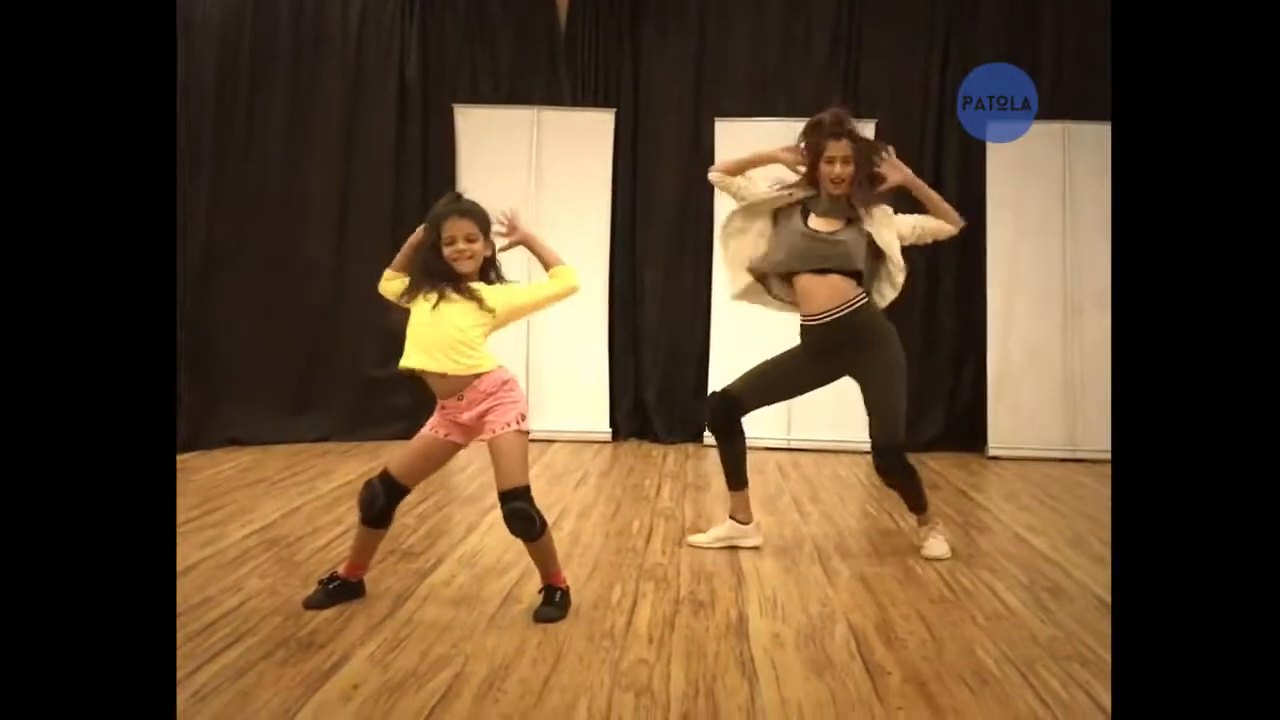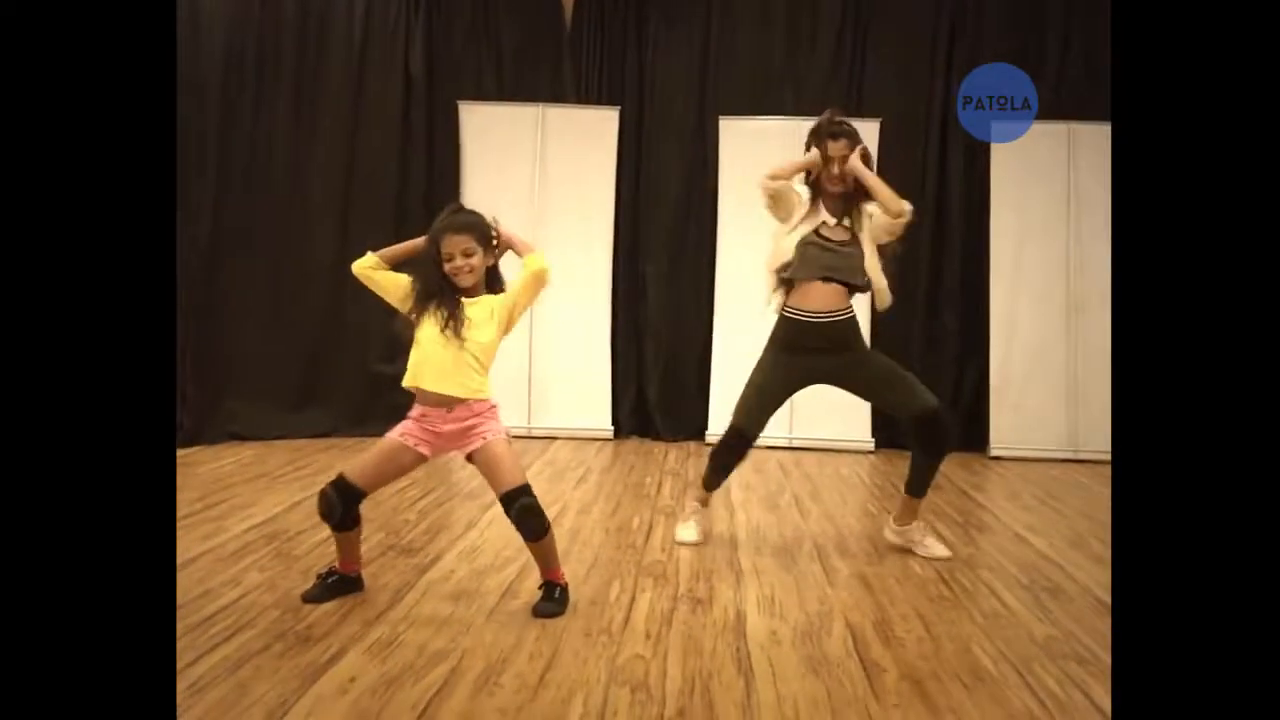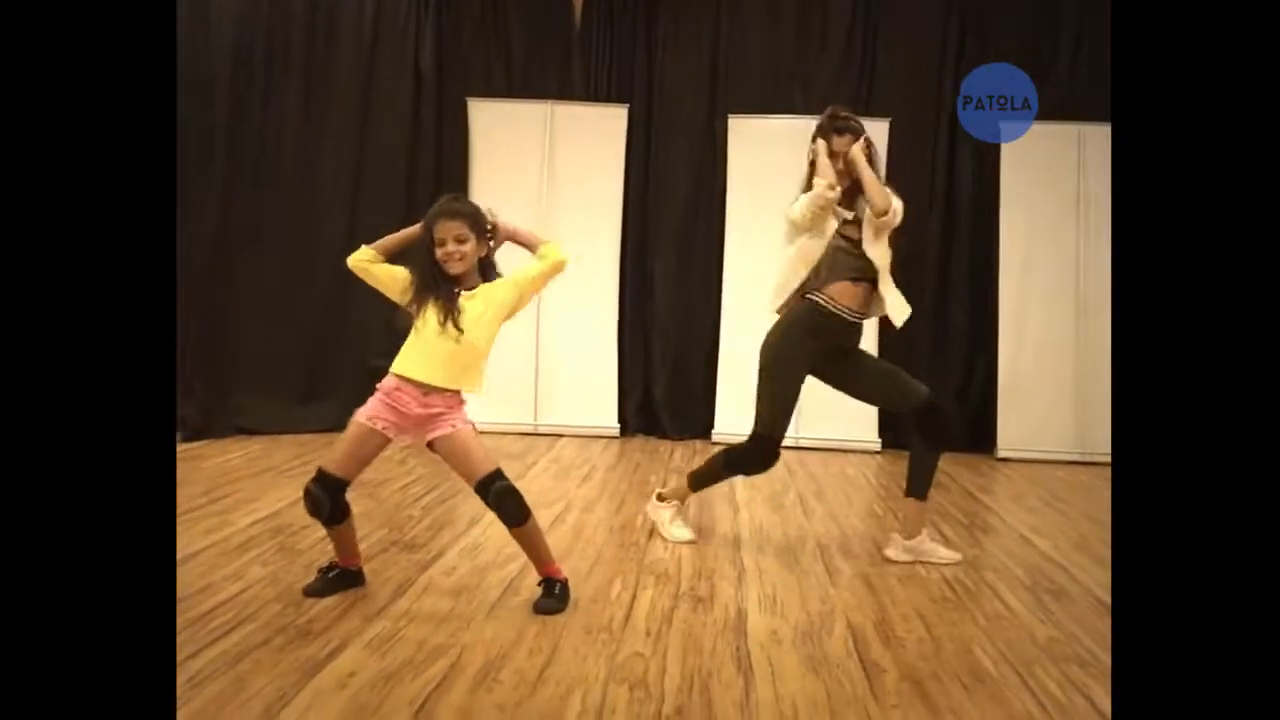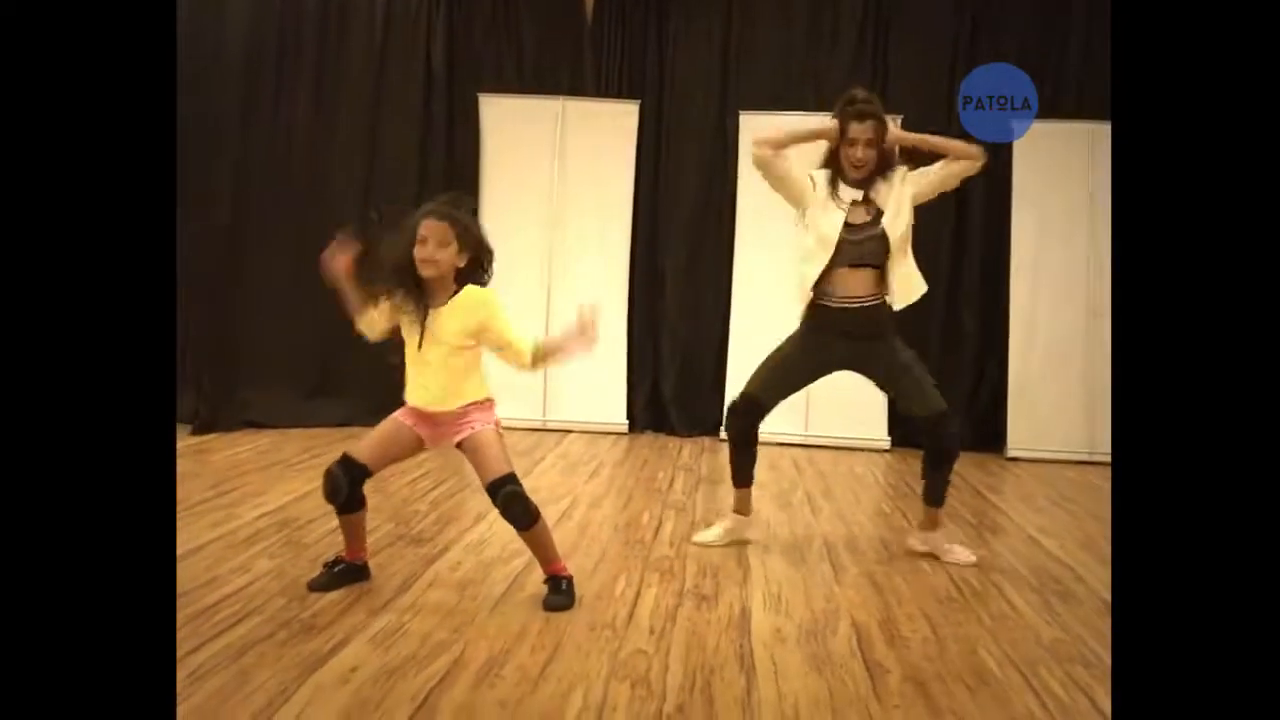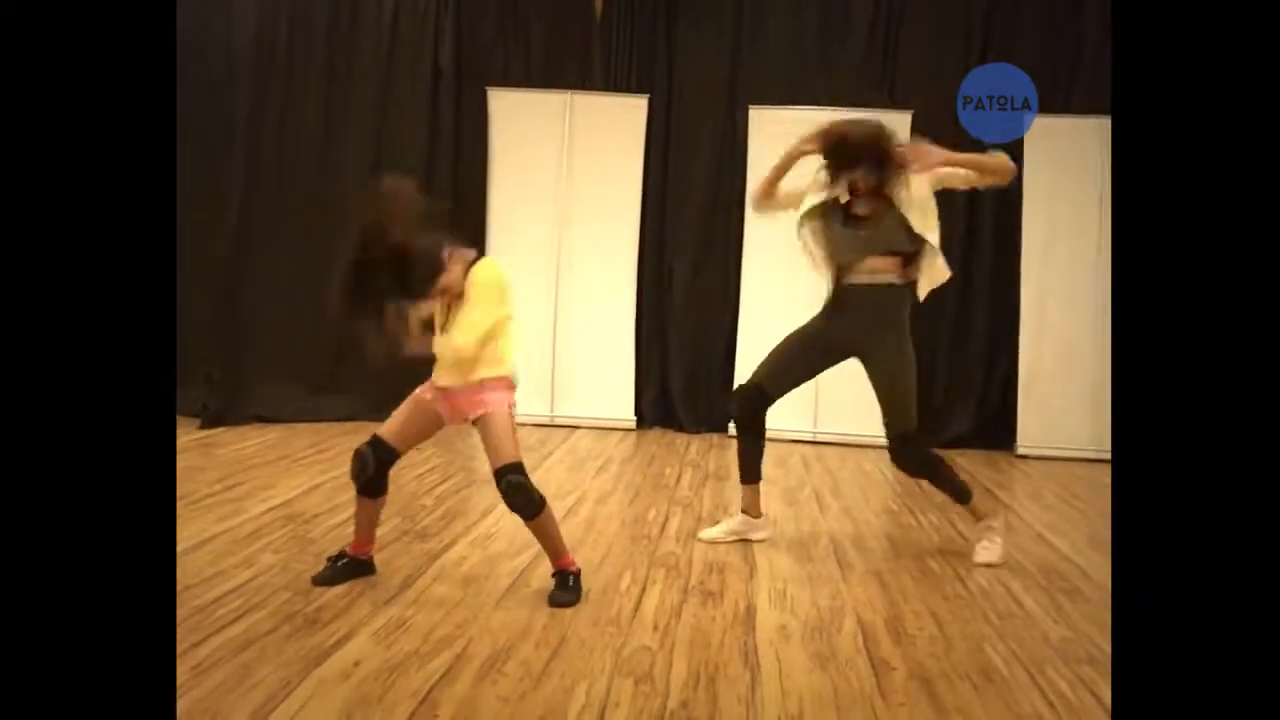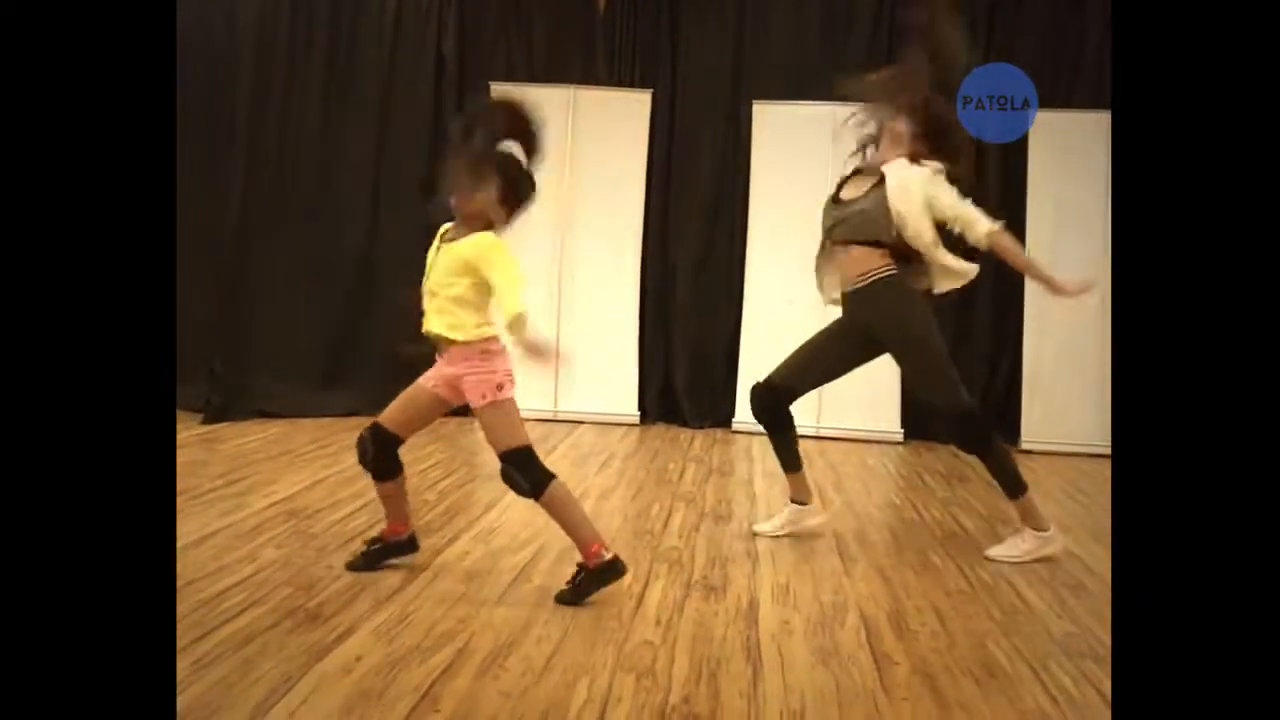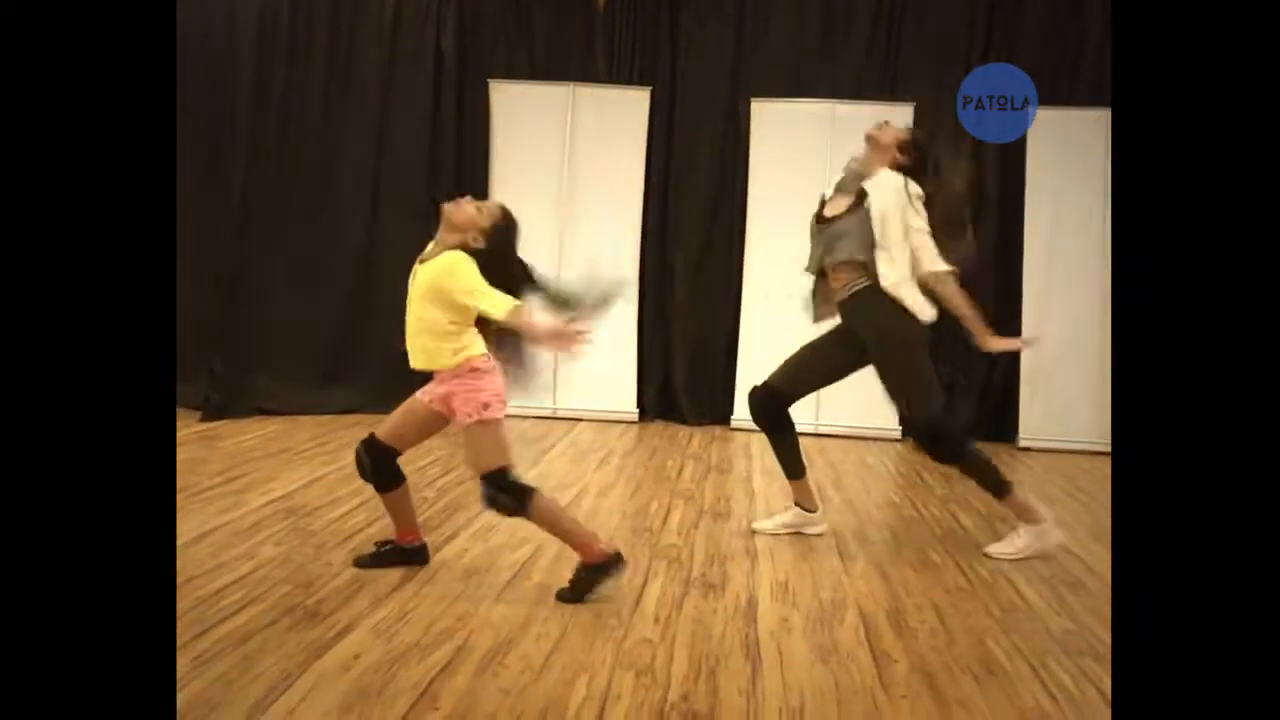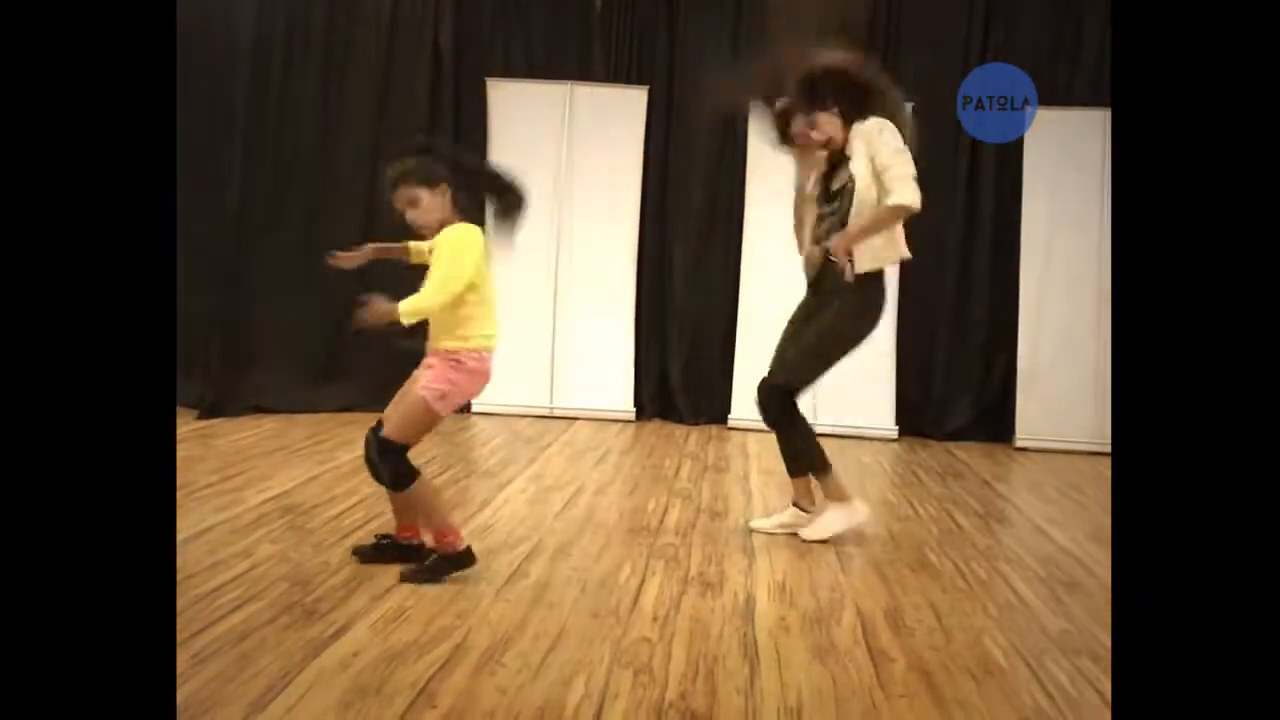
dt=0.2s
person 1, frame 1
left shoulder: (873, 217)
right shoulder: (785, 207)
left elbow: (952, 225)
right elbow: (718, 175)
left wrist: (909, 181)
right wrist: (775, 156)
left hip: (869, 338)
right hip: (816, 347)
left knee: (888, 455)
right knee: (721, 407)
left ankle: (928, 526)
right ankle: (742, 522)
person 1, frame 2
left shoulder: (869, 216)
right shoulder: (796, 205)
left elbow: (901, 214)
right elbow: (771, 182)
left wrist: (863, 171)
right wrist: (807, 161)
left hip: (846, 346)
right hip: (791, 344)
left knee: (931, 419)
right knee: (738, 437)
left ankle: (906, 523)
right ankle: (698, 506)
person 1, frame 3
left shoulder: (876, 210)
right shoulder: (810, 208)
left elbow: (886, 213)
right elbow: (827, 192)
left wrist: (861, 162)
right wrist: (821, 157)
left hip: (844, 346)
right hip: (801, 332)
left knee: (930, 411)
right knee: (760, 451)
left ankle: (910, 536)
right ankle: (671, 499)
person 1, frame 4
left shoulder: (900, 187)
right shoulder: (814, 189)
left elbow: (974, 158)
right elbow: (761, 152)
left wrist: (905, 139)
right wrist: (824, 131)
left hip: (877, 332)
right hip: (822, 328)
left knee: (938, 424)
right knee: (744, 410)
left ankle: (930, 530)
right ankle: (739, 516)
person 1, frame 5
left shoulder: (913, 185)
right shoulder: (830, 195)
left elbow: (1003, 170)
right elbow: (761, 201)
left wrist: (942, 158)
right wrist: (798, 151)
left hip: (885, 319)
right hip: (835, 319)
left knee: (907, 448)
right knee: (748, 399)
left ankle: (986, 522)
right ankle: (750, 516)
person 1, frame 6
left shoulder: (916, 179)
right shoulder: (853, 181)
left elbow: (982, 230)
left wrist: (1049, 282)
left hip: (894, 306)
right hip: (856, 315)
left knee: (964, 419)
right knee: (766, 396)
left ankle: (1038, 528)
right ankle: (802, 505)
person 1, frame 7
left shoulder: (893, 191)
right shoulder: (842, 192)
left elbow: (933, 268)
left wrist: (981, 334)
left hip: (885, 317)
right hip: (855, 325)
left knee: (934, 433)
right knee: (765, 399)
left ankle: (1032, 522)
right ankle: (806, 509)
person 1, frame 8
left shoulder: (876, 134)
right shoulder: (819, 164)
left elbow: (907, 200)
right elbow: (809, 239)
left wrist: (848, 236)
right wrist: (811, 178)
left hip: (853, 291)
right hip: (821, 288)
left knee: (776, 395)
right knee: (772, 392)
left ankle: (842, 501)
right ankle: (804, 507)
person 2, frame 1
left shoulder: (496, 296)
right shoulder: (423, 291)
left elbow: (566, 282)
right elbow: (390, 283)
left wrist: (527, 241)
right wrist: (415, 240)
left hip: (494, 397)
right hip: (449, 411)
left knee: (517, 507)
right knee: (380, 492)
left ankle: (555, 587)
right ankle: (350, 577)
person 2, frame 2
left shoulder: (499, 307)
right shoulder: (425, 300)
left elbow: (539, 269)
right elbow: (364, 267)
left wrist: (510, 241)
right wrist: (420, 245)
left hip: (475, 417)
right hip: (422, 421)
left knee: (521, 503)
right knee: (337, 497)
left ankle: (554, 583)
right ankle: (347, 571)
person 2, frame 3
left shoulder: (499, 295)
right shoulder: (421, 289)
left elbow: (555, 258)
right elbow: (360, 261)
left wrist: (508, 232)
right wrist: (416, 231)
left hip: (445, 409)
right hip: (393, 399)
left knee: (498, 491)
right knee: (321, 491)
left ankle: (553, 578)
right ankle: (348, 566)
person 2, frame 4
left shoulder: (479, 301)
right shoulder: (405, 295)
left elbow: (523, 356)
right elbow: (371, 327)
left wrist: (567, 342)
right wrist: (343, 280)
left hip: (470, 412)
right hip: (418, 412)
left knee: (507, 493)
right knee: (342, 476)
left ankle: (559, 575)
right ankle: (354, 560)
person 2, frame 5
left shoulder: (488, 274)
right shoulder: (430, 286)
left elbow: (464, 342)
left wrist: (420, 337)
left hip: (487, 387)
right hip: (441, 385)
left knee: (512, 482)
right knee: (370, 458)
left ankle: (566, 569)
right ankle: (359, 555)
person 2, frame 6
left shoulder: (485, 247)
right shoulder: (447, 235)
left elbow: (510, 294)
left wrist: (527, 336)
left hip: (480, 360)
right hip: (448, 363)
left knee: (521, 468)
right knee: (375, 442)
left ankle: (599, 559)
right ankle: (398, 535)
person 2, frame 7
left shoulder: (454, 266)
right shoulder: (433, 257)
left elbow: (495, 303)
left wrist: (541, 329)
left hip: (473, 380)
right hip: (445, 382)
left knee: (500, 488)
right knee: (372, 453)
left ankle: (598, 553)
right ankle: (409, 542)
person 2, frame 8
left shoulder: (462, 237)
right shoulder: (447, 238)
left elbow: (429, 301)
right elbow: (419, 251)
left wrist: (389, 311)
right wrist: (371, 252)
left hip: (460, 363)
right hip: (441, 359)
left knee: (385, 454)
right knee: (380, 441)
left ankle: (452, 546)
right ankle: (407, 537)
